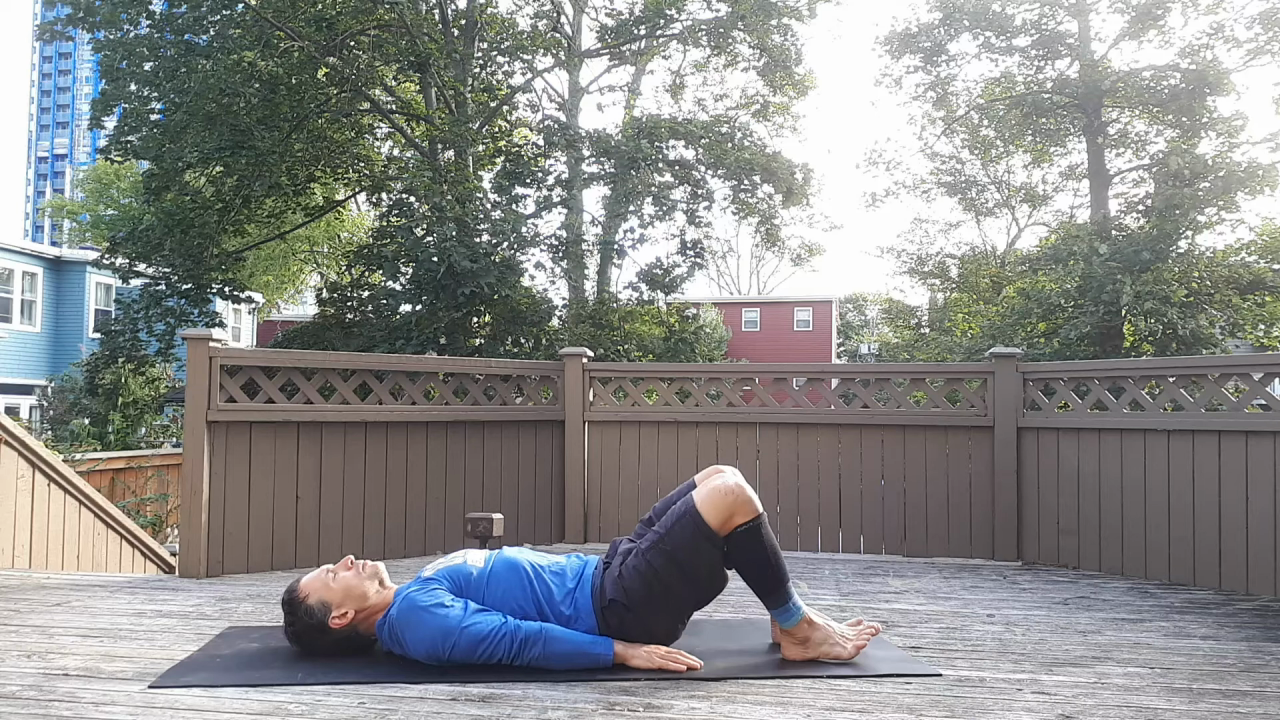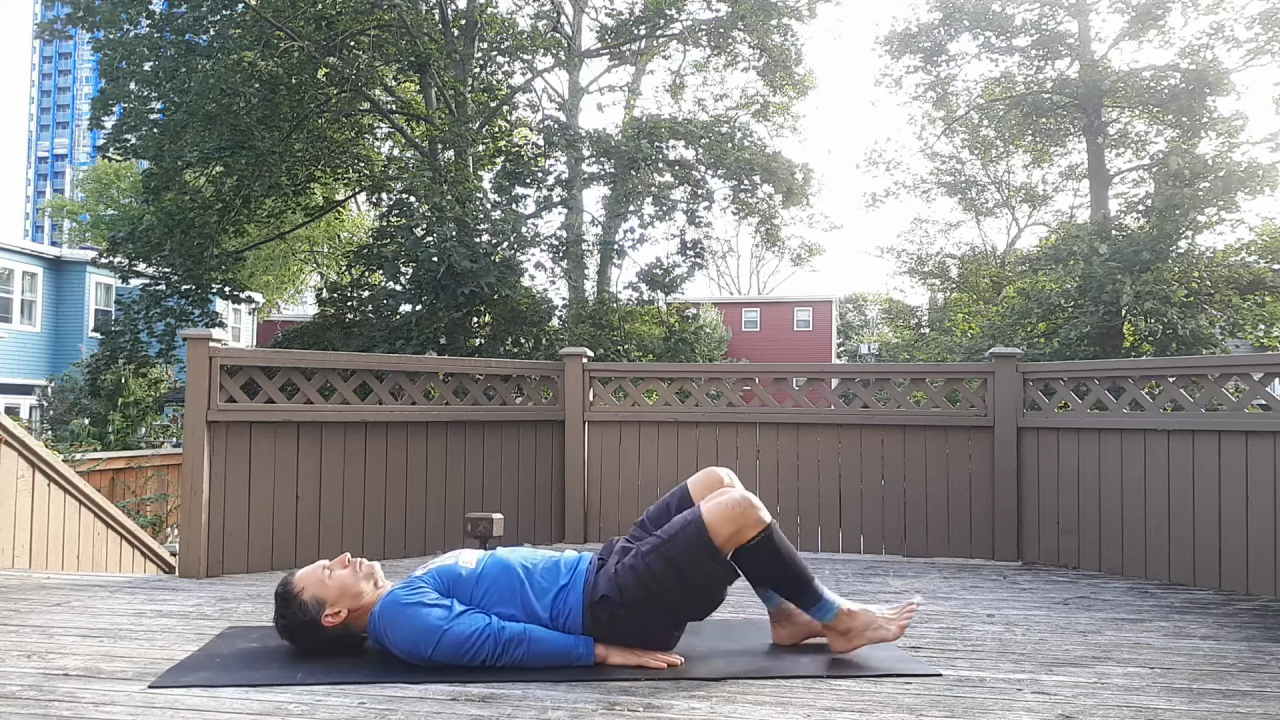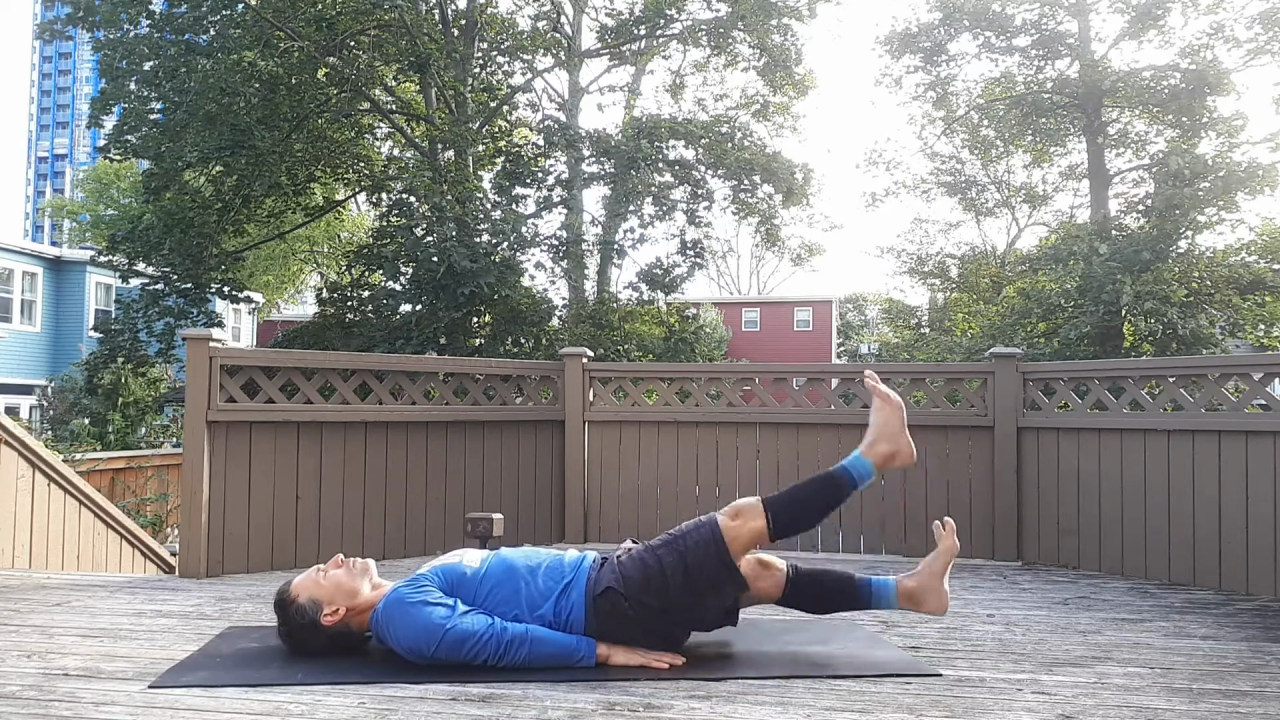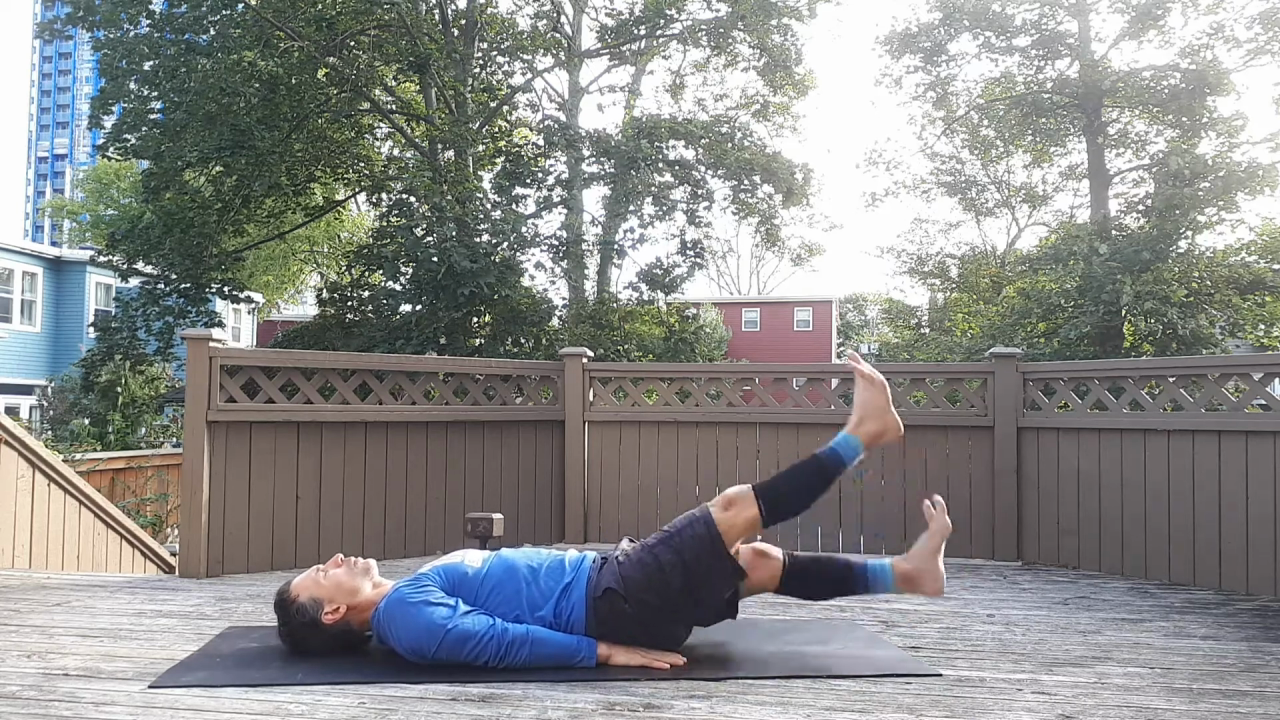
dt=0.7s
person 1, frame 1
left shoulder: (413, 597)
right shoulder: (415, 619)
right elbow: (516, 641)
right wrist: (624, 649)
left hip: (604, 571)
right hip: (619, 606)
left knee: (720, 476)
right knee: (732, 496)
left ankle: (788, 616)
right ankle: (800, 629)
person 1, frame 2
left shoulder: (403, 594)
right shoulder: (401, 621)
right elbow: (499, 641)
right wrist: (604, 649)
left hip: (598, 571)
right hip: (607, 604)
left knee: (717, 481)
right knee: (738, 510)
left ankle: (788, 616)
right ankle: (835, 619)
person 1, frame 3
left shoulder: (410, 592)
right shoulder: (405, 619)
right elbow: (503, 640)
right wrist: (609, 649)
left hip: (605, 573)
right hip: (613, 602)
left knee: (762, 571)
right knee: (746, 519)
left ankle: (906, 590)
right ankle: (873, 455)
person 1, frame 4
left shoulder: (411, 591)
right shoulder: (405, 618)
right elbow: (503, 643)
right wrist: (609, 650)
left hip: (604, 575)
right hip: (612, 605)
left knee: (758, 560)
right knee: (737, 507)
left ankle: (902, 570)
right ankle: (861, 434)
